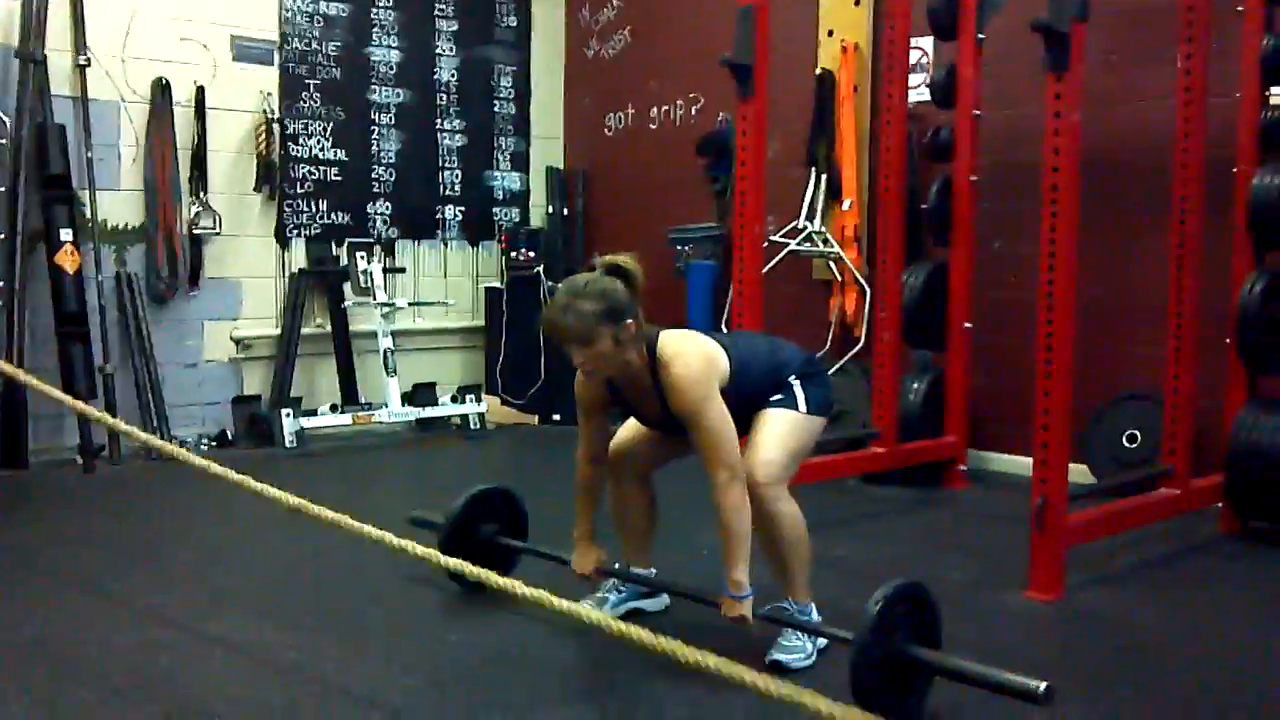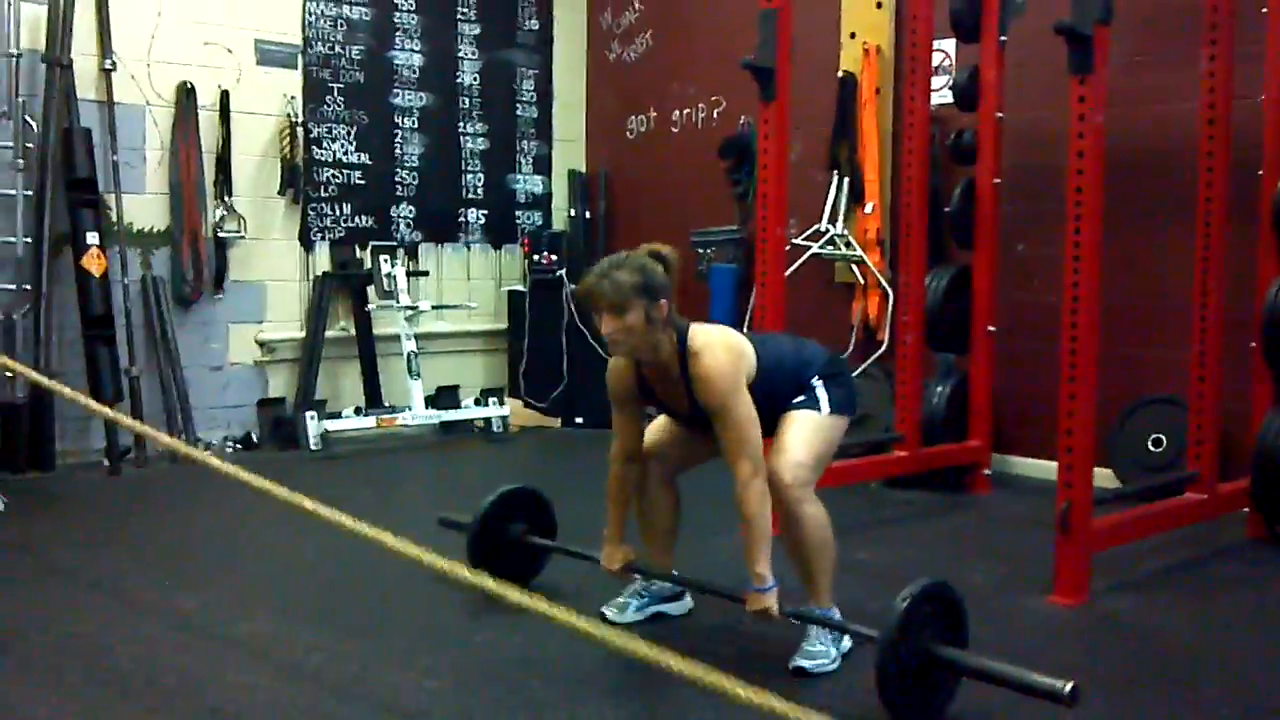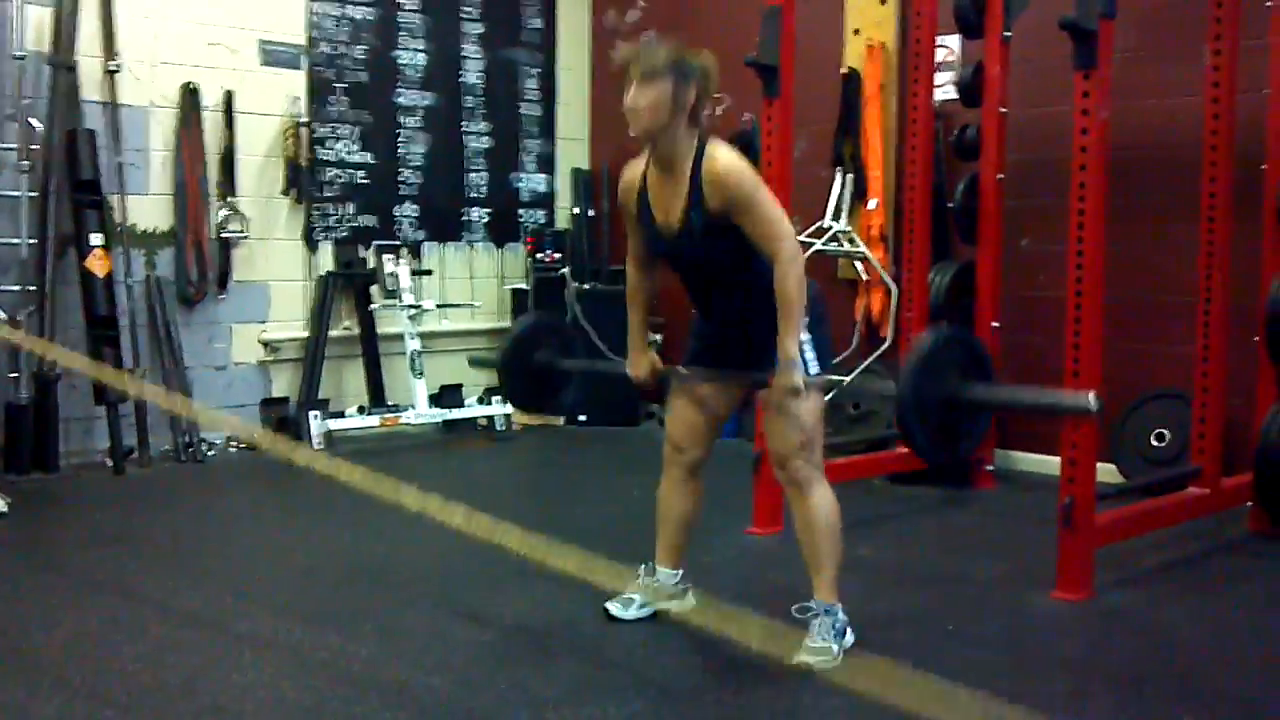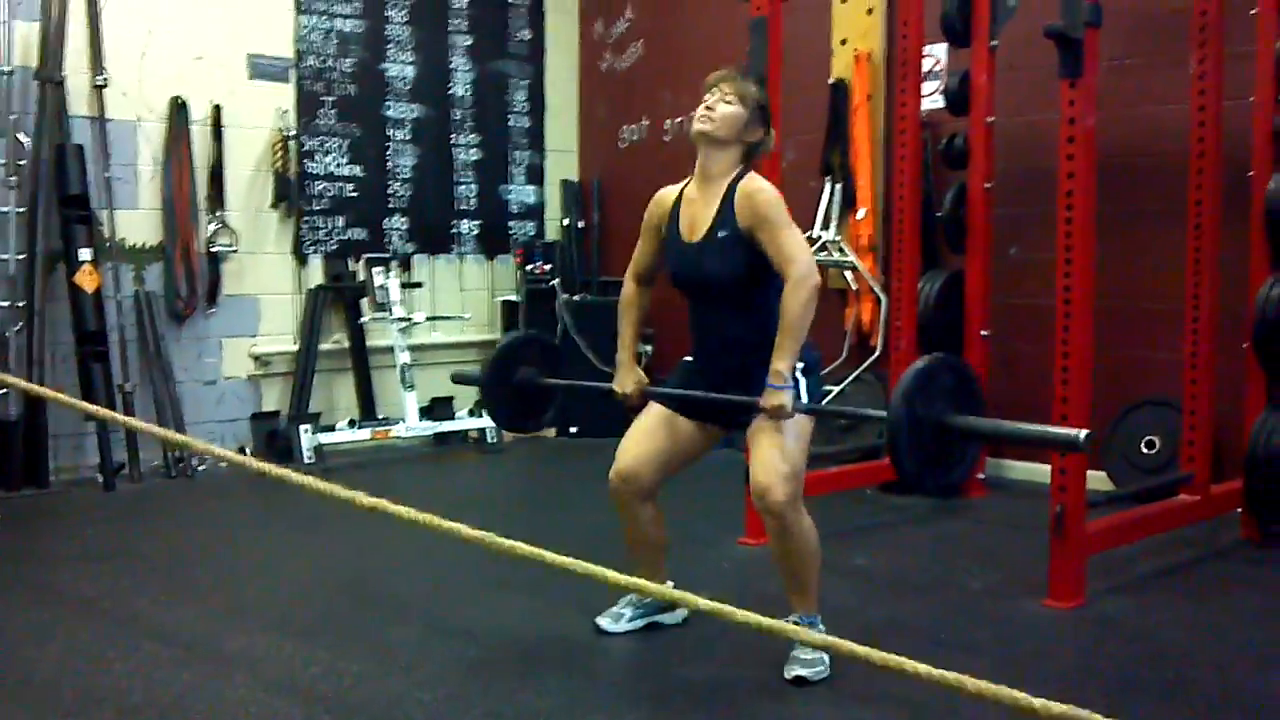
dt=0.5s
person 1, frame 1
left shoulder: (682, 370)
right shoulder: (593, 379)
left elbow: (727, 479)
right elbow: (591, 460)
left wrist: (738, 585)
right wrist: (584, 542)
left hip: (789, 382)
right hip: (732, 389)
left knee: (761, 479)
right knee: (623, 457)
left ankle: (802, 613)
right ankle: (640, 580)
person 1, frame 2
left shoulder: (712, 362)
right shoulder: (624, 369)
left elbow: (749, 473)
right elbow: (625, 456)
left wrist: (761, 579)
right wrist: (613, 538)
left hip: (814, 383)
right hip: (755, 393)
left knee: (788, 482)
right knee: (652, 459)
left ankle: (826, 620)
right ankle: (662, 585)
person 1, frame 3
left shoulder: (723, 170)
right shoulder: (635, 180)
left elbow: (788, 257)
right elbow: (640, 266)
left wrist: (789, 356)
right wrist: (638, 345)
left hip: (777, 326)
right hip: (716, 331)
left knee: (797, 466)
right knee: (680, 455)
left ankle: (828, 616)
right ankle: (665, 582)
person 1, frame 4
left shoulder: (755, 195)
right shoulder: (665, 204)
left elbow: (804, 279)
right elbow: (638, 281)
left wrist: (779, 377)
right wrist: (626, 361)
left hip: (775, 369)
right hip: (706, 369)
left knee: (775, 494)
right knee: (628, 477)
left ankle: (807, 626)
right ankle: (654, 595)
